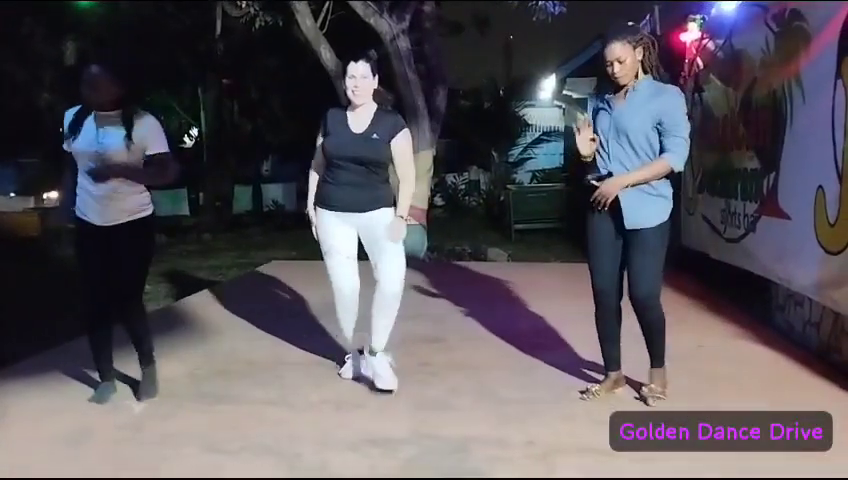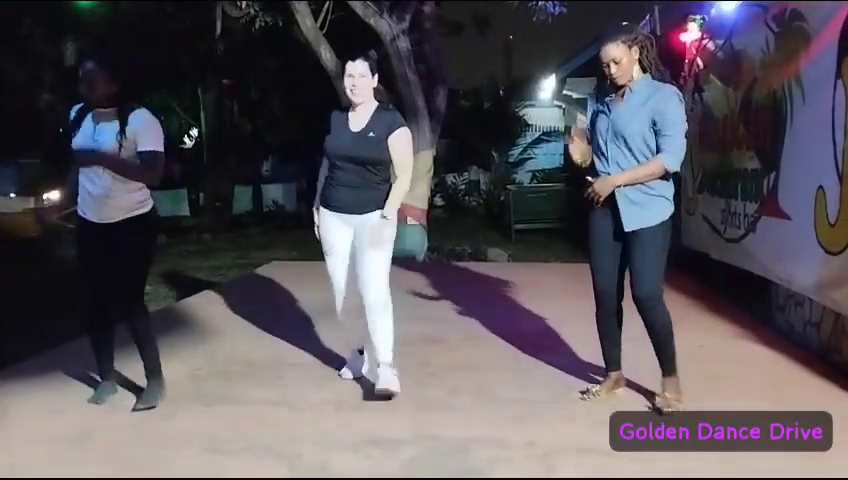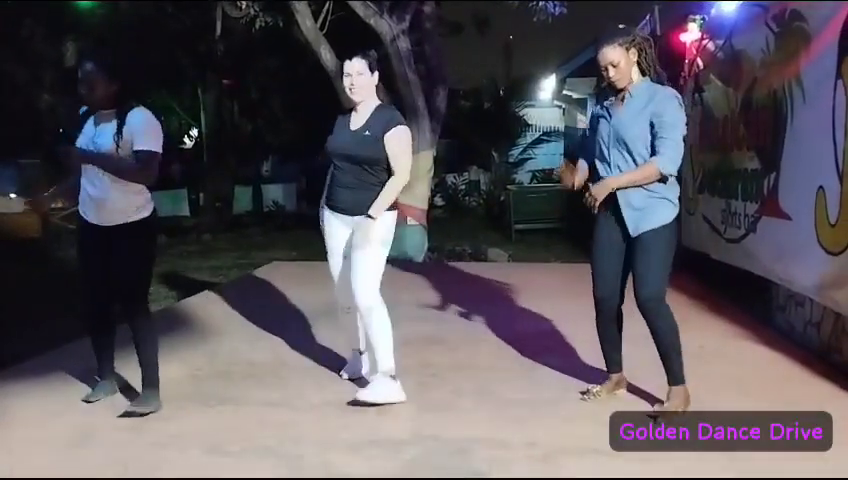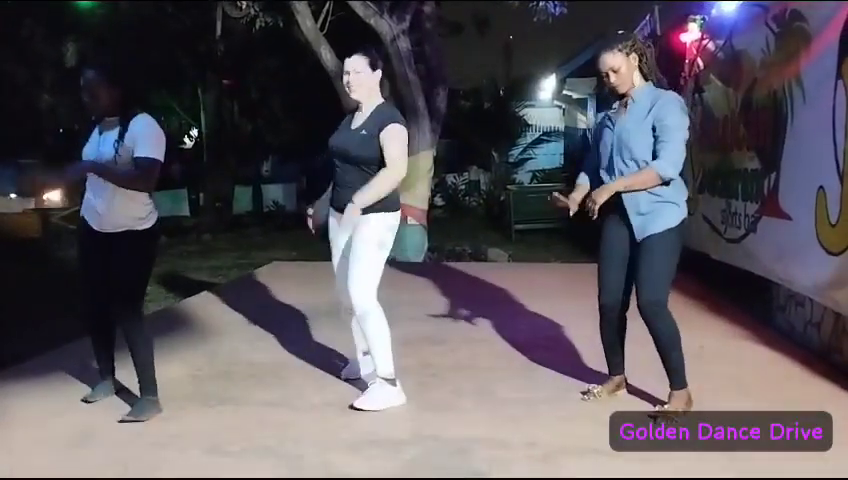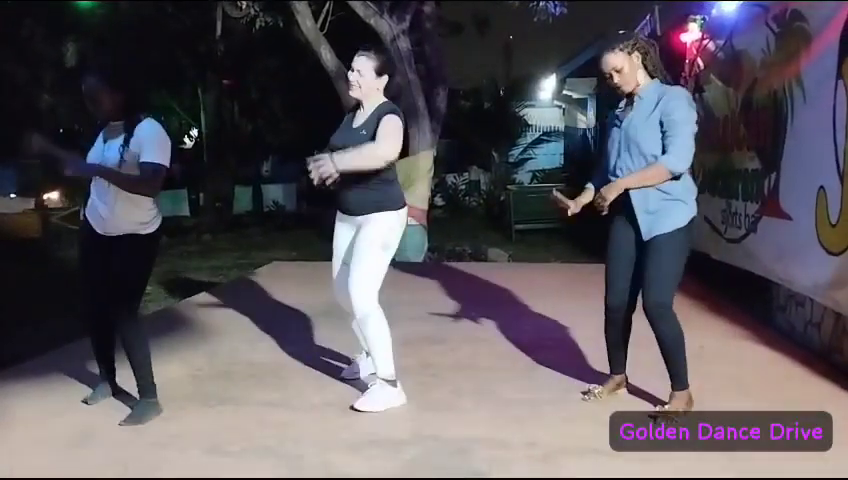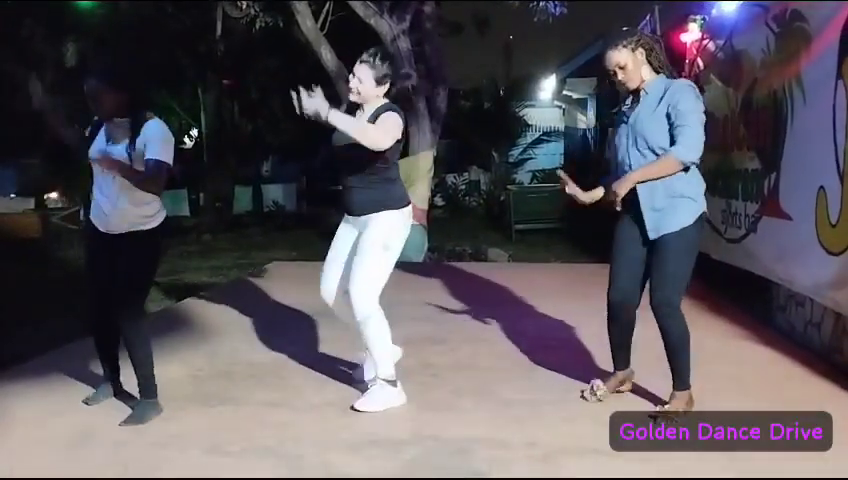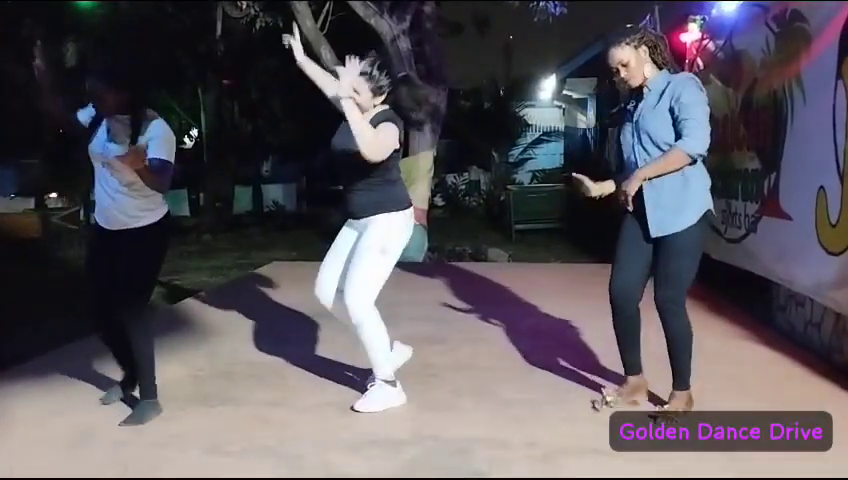
dt=0.1s
person 1, frame 1
left shoulder: (667, 97)
right shoulder: (601, 103)
left elbow: (675, 157)
left wrist: (622, 181)
right wrist: (587, 150)
left hip: (647, 209)
right hip: (604, 207)
left knee: (645, 293)
right knee: (605, 294)
left ankle: (657, 371)
right ankle: (614, 373)
person 1, frame 2
left shoulder: (664, 96)
right shoulder: (601, 105)
left elbow: (670, 158)
left wrist: (616, 180)
right wrist: (581, 155)
left hip: (648, 210)
right hip: (604, 207)
left knee: (647, 294)
right knee: (606, 294)
left ankle: (670, 378)
right ankle: (614, 373)
person 1, frame 3
left shoulder: (663, 99)
right shoulder: (603, 109)
left elbow: (667, 163)
right elbow: (592, 156)
left wrist: (609, 182)
right wrist: (577, 174)
left hip: (653, 214)
right hip: (610, 212)
left knee: (650, 297)
right knee: (605, 298)
left ankle: (678, 388)
right ankle: (615, 375)
person 1, frame 4
left shoulder: (666, 104)
right shoulder: (607, 116)
left elbow: (668, 167)
right elbow: (593, 166)
left wrist: (611, 187)
right wrist: (577, 195)
left hip: (660, 217)
right hip: (617, 217)
left knee: (651, 302)
right knee: (610, 303)
left ankle: (680, 391)
right ankle: (616, 376)
person 1, frame 5
left shoulder: (673, 99)
right shoulder: (618, 114)
left elbow: (676, 161)
right elbow: (608, 171)
left wrist: (620, 185)
right wrist: (580, 201)
left hip: (668, 216)
right hip: (626, 216)
left knee: (656, 304)
right knee: (617, 302)
left ankle: (682, 393)
right ankle: (618, 376)
person 1, frame 6
left shoulder: (680, 92)
right shoulder: (626, 111)
left elbow: (688, 152)
left wrist: (632, 178)
right wrist: (590, 194)
left hip: (676, 214)
right hip: (633, 213)
left knee: (664, 303)
right knee: (620, 298)
left ankle: (682, 392)
right ankle: (621, 373)
person 1, frame 7
left shoulder: (682, 87)
right shoulder: (634, 106)
left elbow: (693, 145)
left wrist: (639, 176)
right wrist: (604, 188)
left hip: (682, 210)
right hip: (641, 210)
left knee: (669, 301)
right knee: (622, 292)
left ankle: (682, 392)
right ankle: (633, 379)
person 2, frame 1
left shoulder: (143, 123)
right shoulder: (74, 118)
left elbow: (168, 172)
left wrist: (119, 170)
right wrist: (68, 206)
left hip: (133, 224)
right hip: (89, 225)
left knee: (127, 301)
right knee: (95, 302)
left ankle: (148, 367)
right ankle: (106, 378)
person 2, frame 2
left shoulder: (140, 120)
right shoulder: (79, 114)
left elbow: (153, 172)
left wrist: (103, 159)
right wrist: (63, 202)
left hip: (131, 222)
right hip: (90, 222)
left knee: (129, 301)
right knee: (96, 301)
left ankle: (155, 380)
right ankle: (107, 378)
person 2, frame 3
left shoulder: (139, 119)
right shoulder: (88, 117)
left elbow: (144, 172)
left wrist: (91, 156)
right wrist: (57, 193)
left hip: (132, 225)
right hip: (91, 224)
left knee: (133, 304)
right knee: (94, 302)
left ankle: (150, 391)
right ankle: (106, 378)
person 2, frame 4
left shoulder: (143, 127)
right shoulder: (98, 126)
left elbow: (145, 180)
left wrist: (92, 168)
right wrist: (62, 178)
left hip: (134, 234)
right hip: (94, 229)
left knee: (127, 310)
right knee: (95, 305)
left ankle: (149, 397)
right ankle: (106, 378)
person 2, frame 5
left shoulder: (149, 132)
right shoulder: (107, 130)
left elbow: (150, 185)
left wrist: (99, 171)
right wrist: (48, 149)
left hip: (135, 236)
right hip: (96, 231)
left knee: (122, 313)
right knee: (94, 308)
left ankle: (148, 398)
right ankle: (107, 381)
person 2, frame 6
left shoulder: (152, 130)
right shoulder: (103, 125)
left elbow: (156, 182)
right elbow: (97, 161)
left wrist: (119, 167)
left hip: (142, 233)
right hip: (101, 230)
left knee: (127, 312)
right knee: (100, 308)
left ankle: (149, 398)
right ankle: (111, 381)
person 2, frame 7
left shoulder: (154, 128)
right shoulder: (98, 116)
left elbow: (162, 182)
right elbow: (65, 120)
left wrist: (138, 166)
right wrist: (44, 82)
left hip: (144, 231)
right hip: (105, 227)
left knee: (129, 309)
right knee: (100, 306)
left ankle: (149, 397)
right ankle: (130, 375)
person 3, frame 1
left shoulder: (392, 123)
right shoulder: (331, 118)
left elbow: (407, 174)
right elbow: (318, 164)
left wrist: (401, 215)
right wrist: (311, 206)
left hip: (376, 213)
right hip: (332, 215)
left knee: (392, 279)
right knee: (343, 289)
left ankle: (379, 356)
right ankle: (356, 353)
person 3, frame 2
left shoulder: (391, 121)
right shoulder: (336, 119)
left elbow: (404, 174)
left wrist: (388, 216)
right wrist: (316, 207)
left hip: (374, 215)
right hip: (334, 215)
left knee: (374, 288)
right knee: (342, 290)
left ankle: (385, 368)
right ankle: (357, 355)
person 3, frame 3
left shoulder: (391, 120)
right shoulder: (342, 120)
left elbow: (402, 173)
left wrist: (374, 216)
right wrist: (322, 207)
left hip: (373, 217)
right hip: (336, 216)
left knee: (365, 291)
right knee: (346, 292)
left ankle: (388, 378)
right ankle: (363, 355)
person 3, frame 4
left shoulder: (389, 119)
right shoulder: (350, 117)
left elbow: (396, 170)
left wrist: (357, 204)
right wrist: (324, 201)
left hip: (375, 217)
right hip: (340, 215)
left knee: (361, 294)
right knee: (346, 293)
left ankle: (387, 383)
right ankle: (365, 355)
person 3, frame 5
left shoulder: (390, 116)
right shoulder: (355, 115)
left elbow: (383, 155)
left wrist: (334, 162)
right wrist: (328, 167)
left hip: (382, 218)
right hip: (348, 216)
left knee: (361, 296)
right knee: (344, 292)
left ankle: (388, 385)
right ankle: (370, 353)
person 3, frame 6
left shoulder: (389, 115)
right shoulder: (356, 110)
left elbow: (377, 140)
left wrist: (329, 113)
right wrist: (319, 109)
left hip: (386, 217)
right hip: (354, 218)
left knee: (362, 298)
right knee: (330, 291)
left ankle: (388, 385)
right ankle: (383, 349)
person 3, frame 7
left shoulder: (387, 124)
right shoulder: (356, 105)
left elbow: (372, 151)
right elbow: (335, 88)
left wrist: (349, 105)
right wrist: (303, 62)
left hip: (388, 221)
right hip: (359, 222)
left knee: (356, 299)
right knee: (325, 291)
left ankle: (388, 386)
right ankle: (389, 348)
